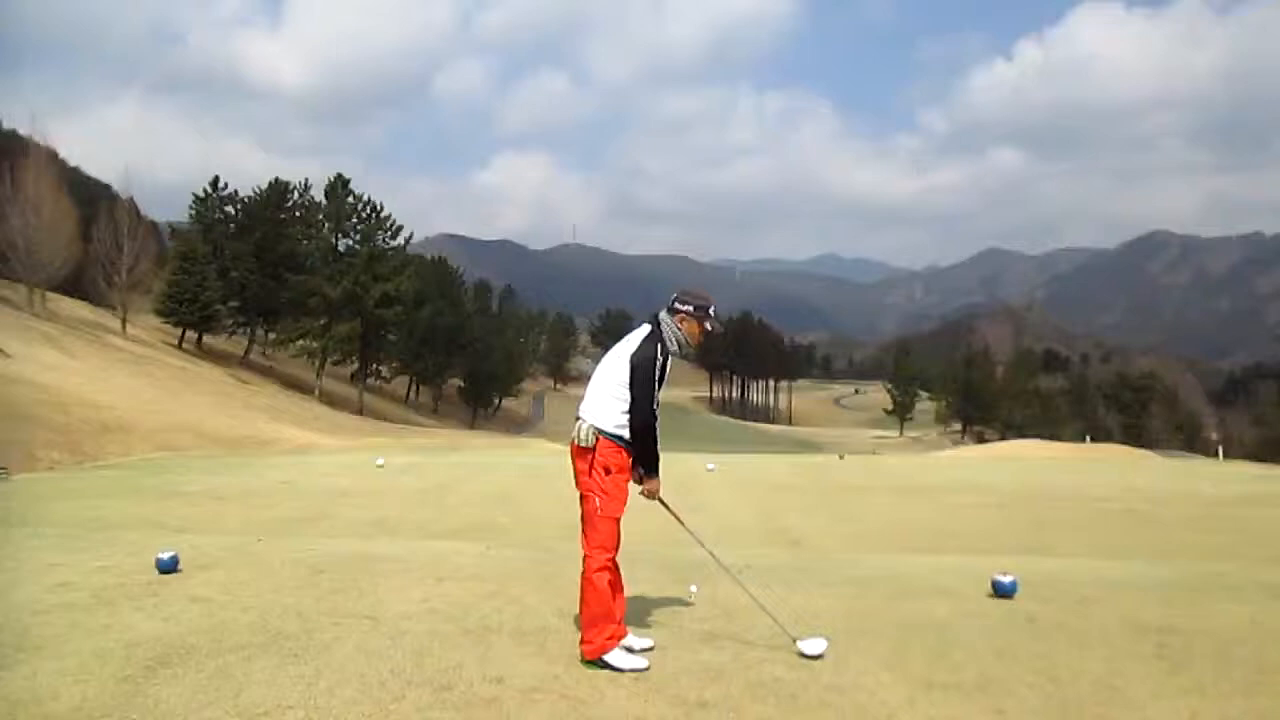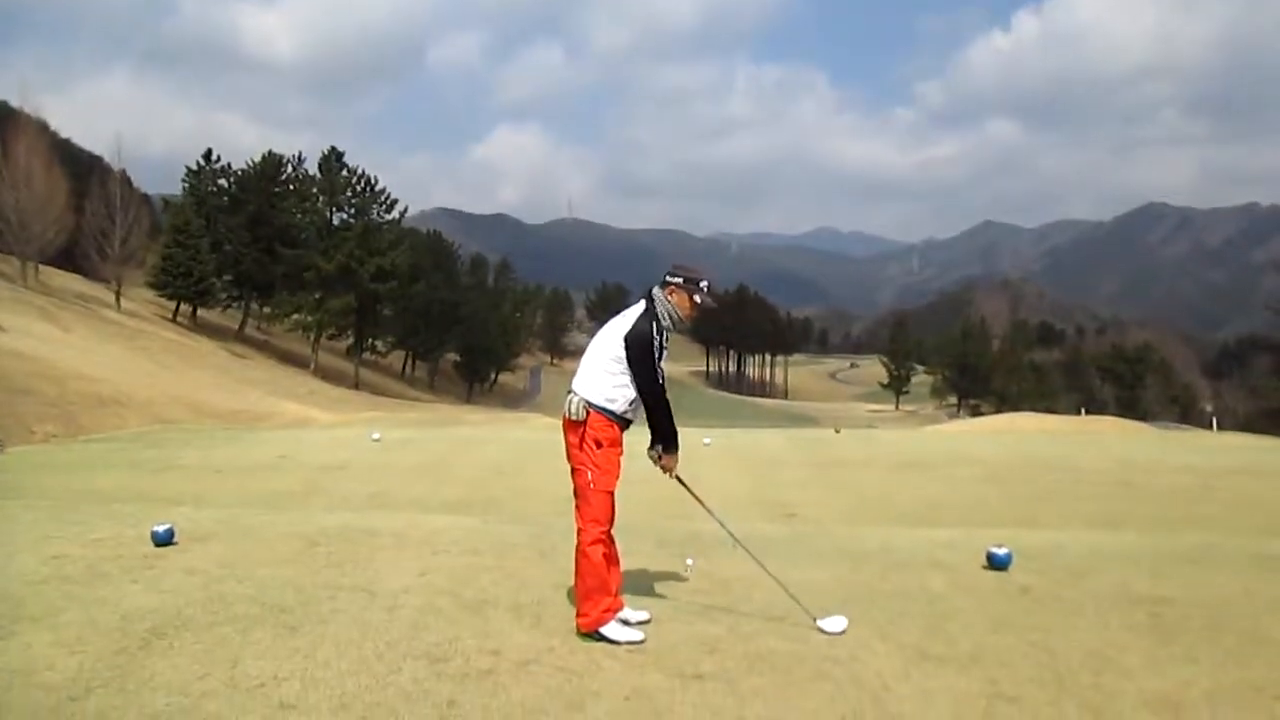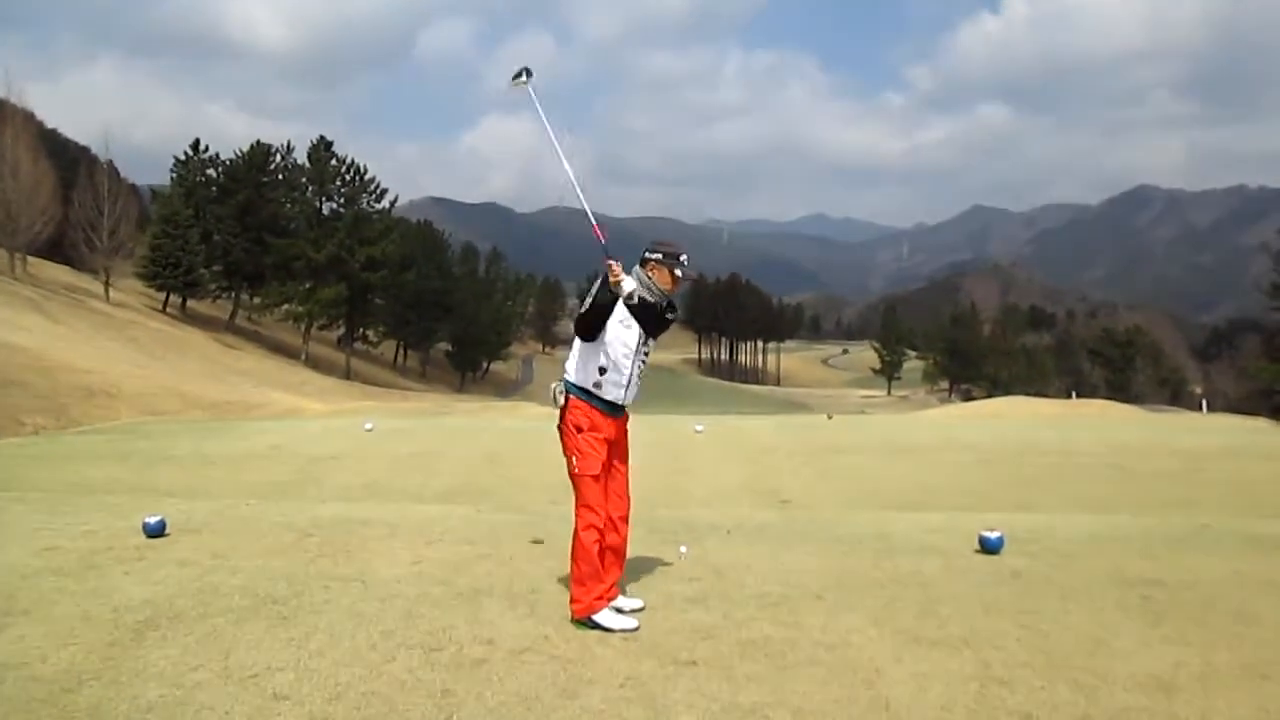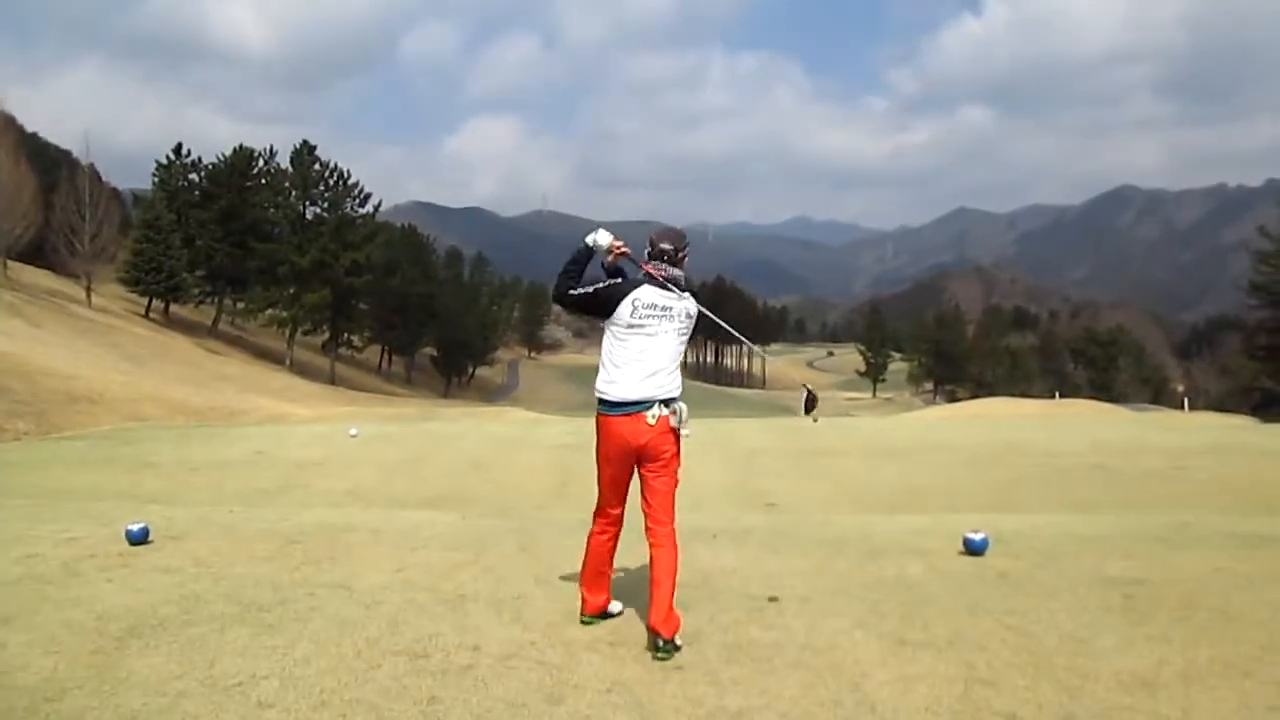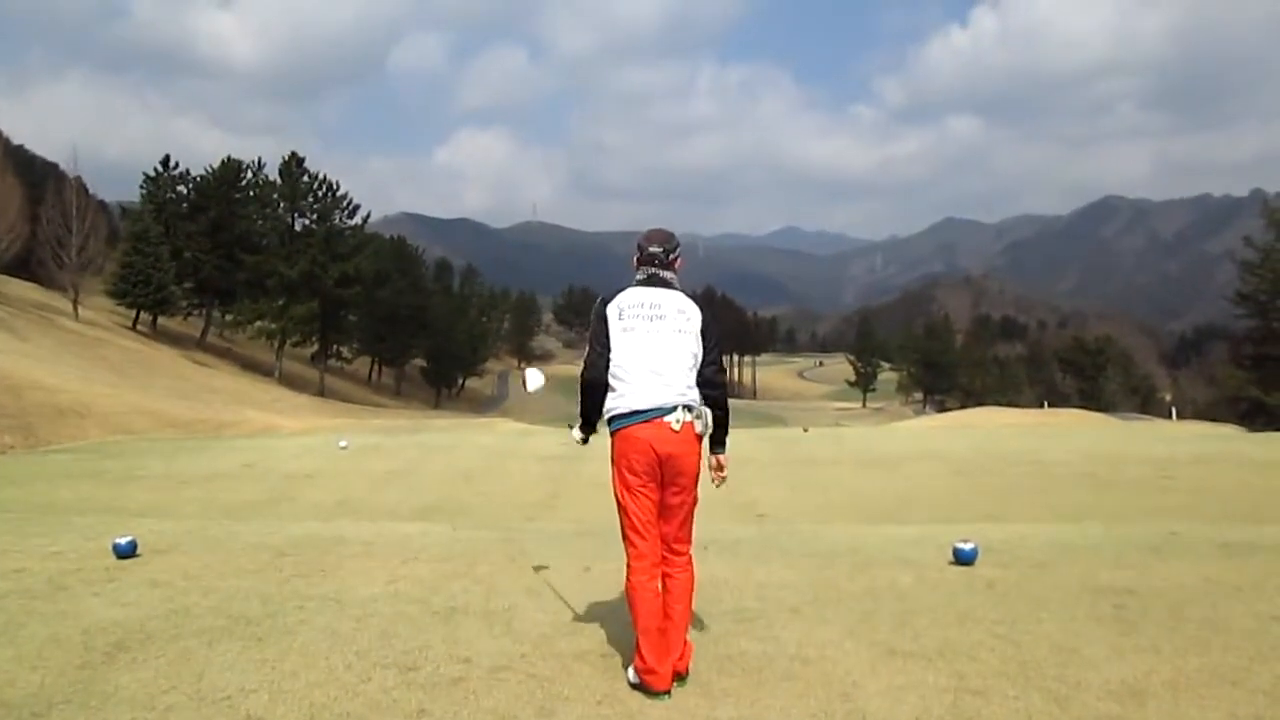
dt=1s
person 1, frame 1
left shoulder: (650, 343)
right shoulder: (651, 350)
right elbow: (642, 416)
left wrist: (640, 464)
right wrist: (650, 472)
left hip: (608, 450)
right hip: (602, 450)
left knee: (607, 546)
right knee: (600, 547)
left ankle: (612, 630)
right ankle: (599, 644)
person 1, frame 2
left shoulder: (653, 325)
right shoulder: (644, 328)
left elbow: (652, 391)
right elbow: (652, 393)
left wrist: (658, 441)
right wrist: (670, 446)
left hip: (604, 426)
right hip: (593, 424)
left knee: (603, 520)
right knee: (594, 521)
left ankle: (608, 603)
right ankle: (595, 617)
person 1, frame 3
left shoulder: (662, 311)
right shoulder: (607, 292)
left elbow: (651, 329)
right elbow: (584, 330)
left wrist: (630, 290)
right wrist: (613, 290)
left hip: (615, 416)
right hip: (583, 412)
left knee: (617, 510)
right knee: (592, 511)
left ankle: (606, 592)
right ankle: (587, 604)
person 1, frame 4
left shoulder: (623, 293)
right shoulder: (690, 306)
left elbow: (562, 295)
left wrist: (590, 247)
right wrist: (614, 269)
left hip: (616, 420)
right hip: (661, 422)
left knee: (608, 516)
right knee: (661, 527)
left ankle: (594, 602)
right ankle: (664, 630)
person 1, frame 5
left shoulder: (612, 306)
right shoulder: (694, 312)
left elbow: (594, 375)
right elbow: (714, 381)
left wrist: (585, 426)
right wrist: (718, 445)
left hip: (633, 434)
right hip: (683, 433)
left knee: (642, 554)
right knee: (677, 551)
left ankle: (653, 671)
right ankle: (676, 660)
